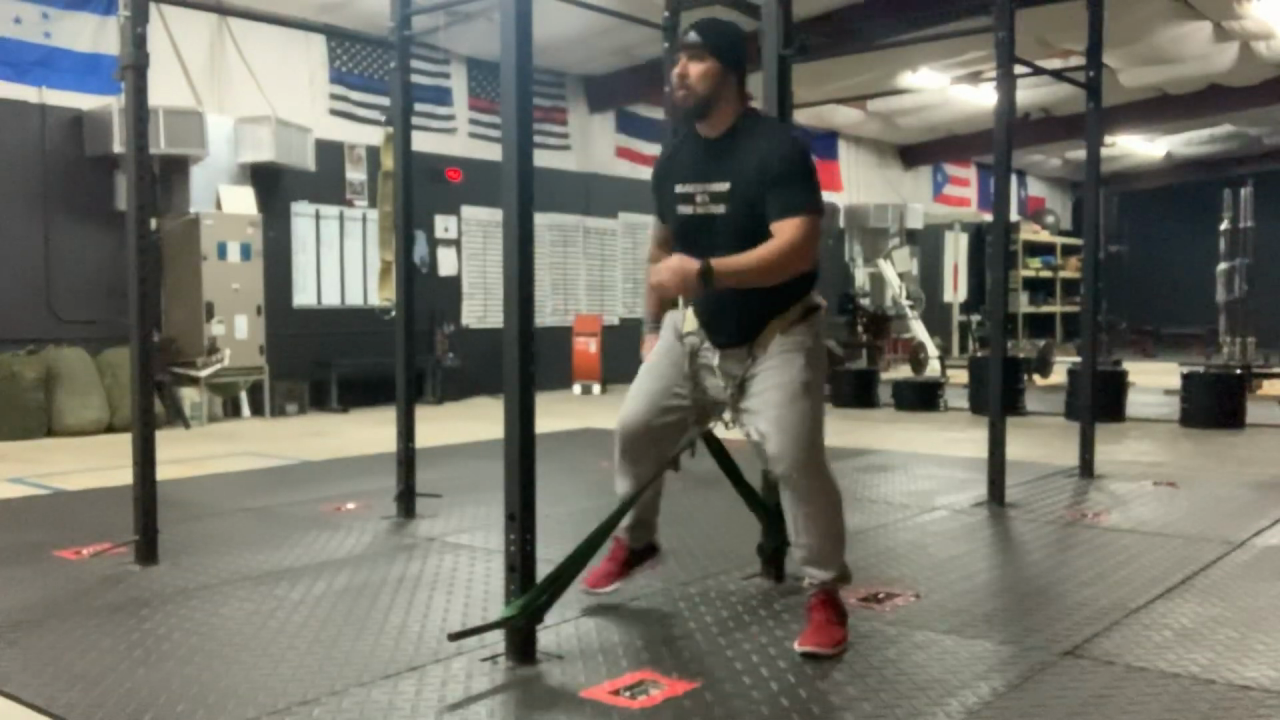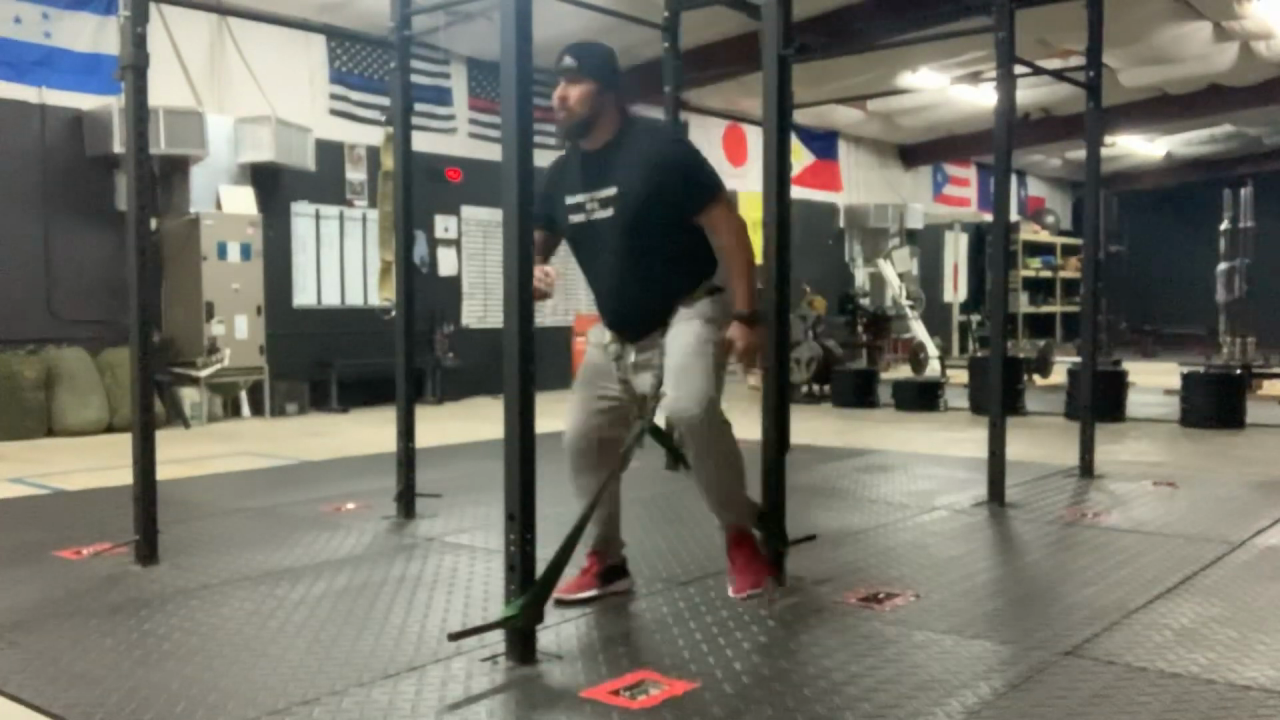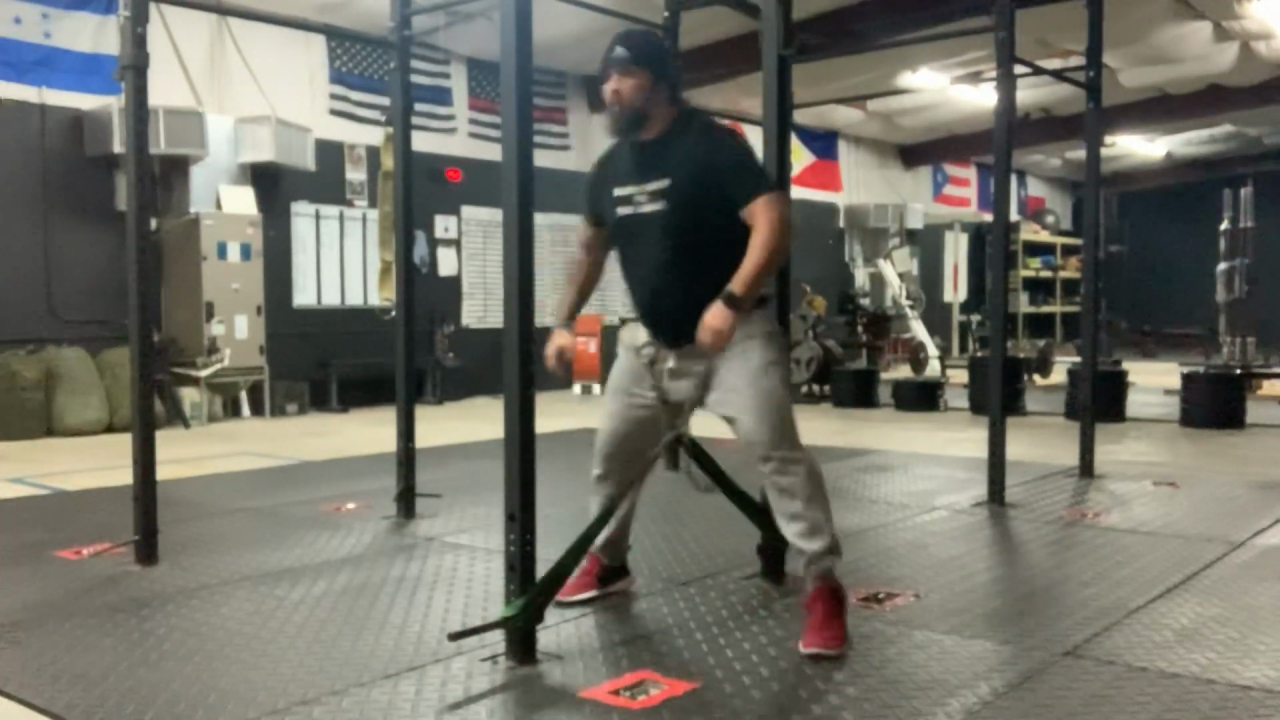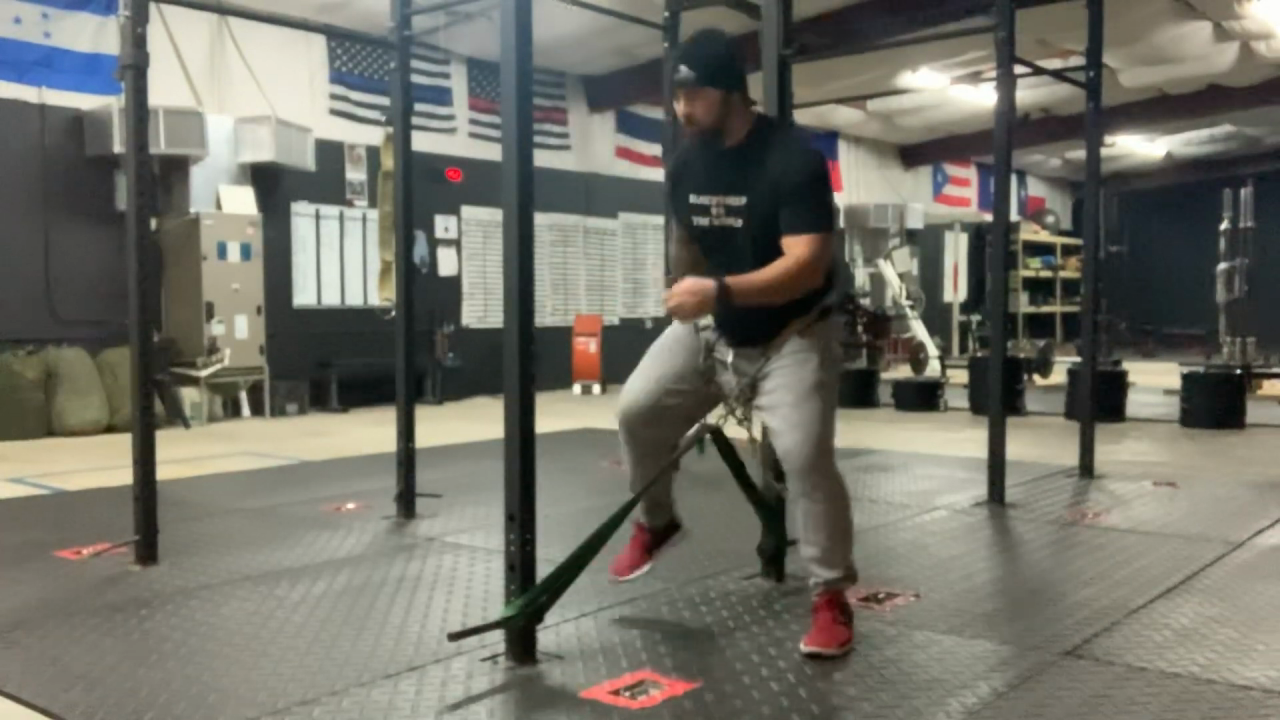
dt=0.4s
person 1, frame 1
left shoulder: (779, 150)
right shoulder: (674, 159)
left elbow: (796, 247)
left wrist: (702, 273)
right wrist: (657, 323)
left hip: (775, 334)
right hip: (696, 329)
left knee: (796, 460)
right knee: (635, 429)
left ankle: (825, 596)
right ankle: (634, 540)
person 1, frame 2
left shoulder: (662, 151)
right shoulder: (561, 176)
left elbow: (728, 228)
right elbow: (535, 245)
left wrist: (745, 316)
right wrist: (529, 273)
left hip: (688, 311)
right hip: (618, 332)
left knee: (691, 410)
right knee: (585, 439)
left ankle: (738, 531)
right ankle: (607, 561)
person 1, frame 3
left shoulder: (714, 145)
right shoulder: (611, 167)
left elbow: (773, 223)
right elbow: (592, 247)
left wrist: (731, 300)
right wrist: (564, 323)
left hip: (732, 330)
right hip: (655, 337)
left knee: (774, 443)
right knee: (614, 447)
left ankle: (824, 586)
right ankle: (607, 562)
person 1, frame 4
left shoulder: (793, 160)
right shoulder: (687, 164)
left elbow: (807, 266)
left wrist: (717, 292)
right wrist: (682, 318)
left hip: (790, 333)
right hip: (712, 323)
left knee: (805, 457)
right knee: (639, 410)
left ankle: (831, 596)
right ankle: (655, 520)
